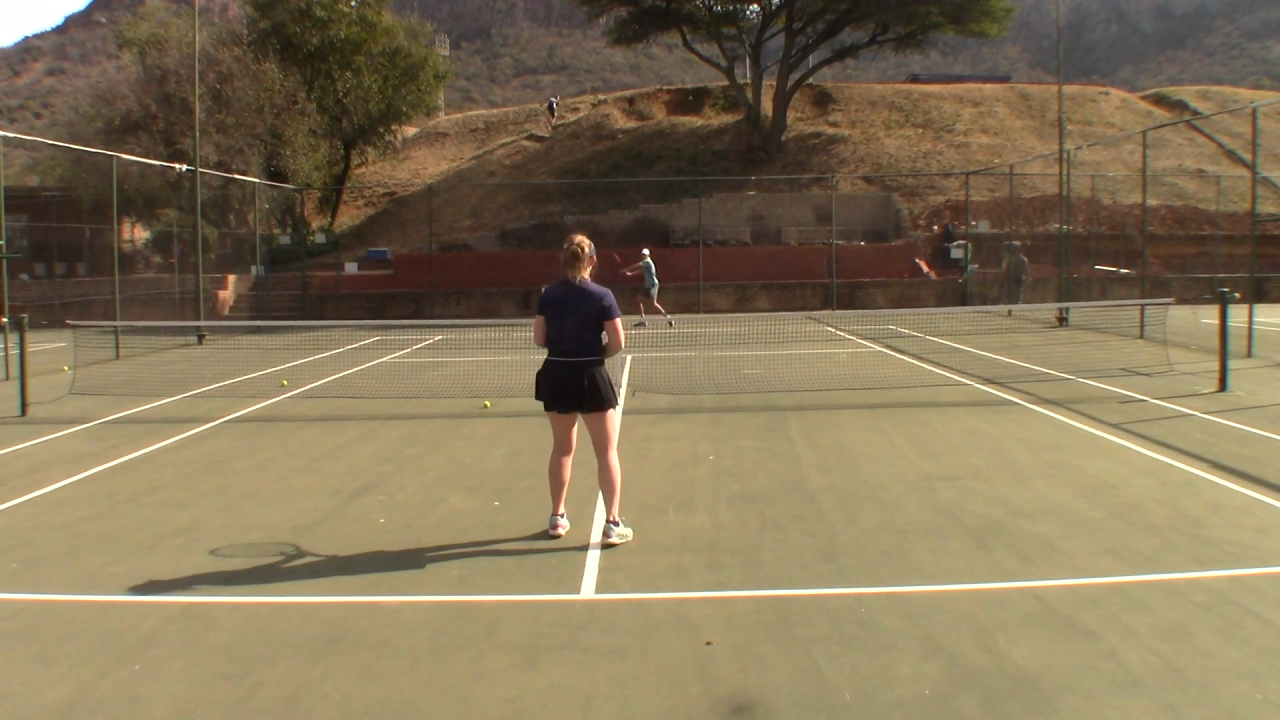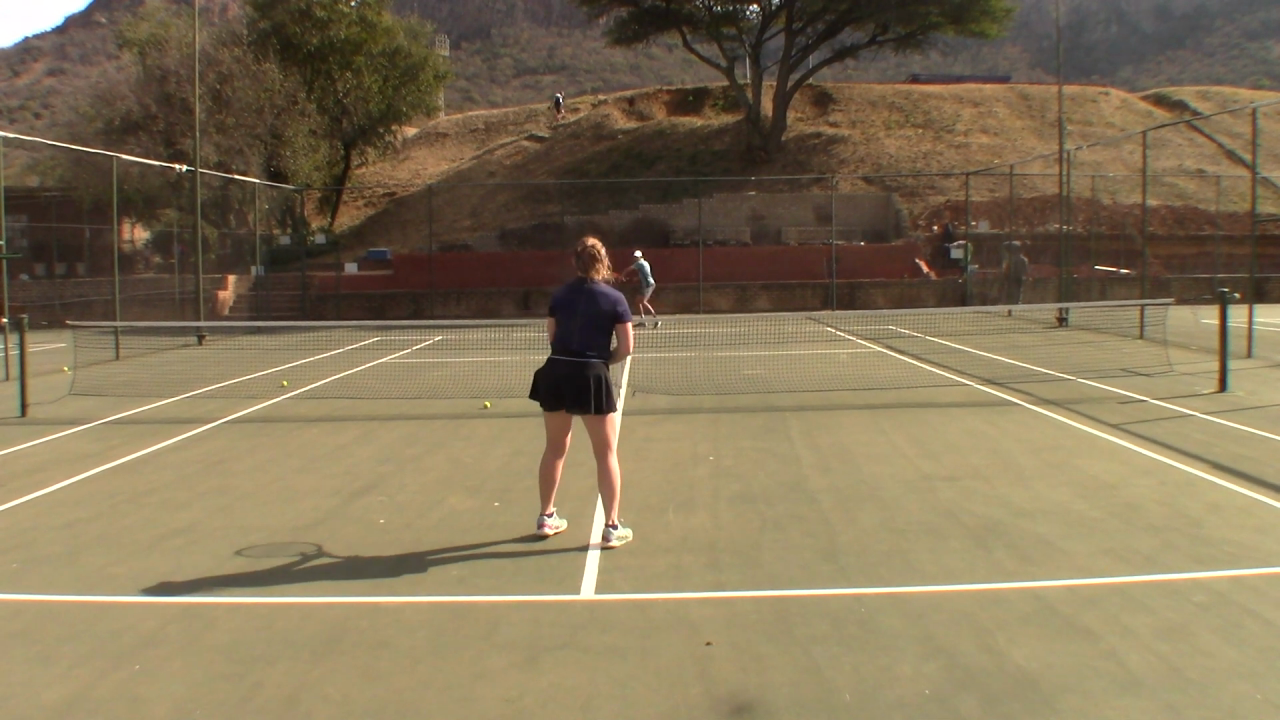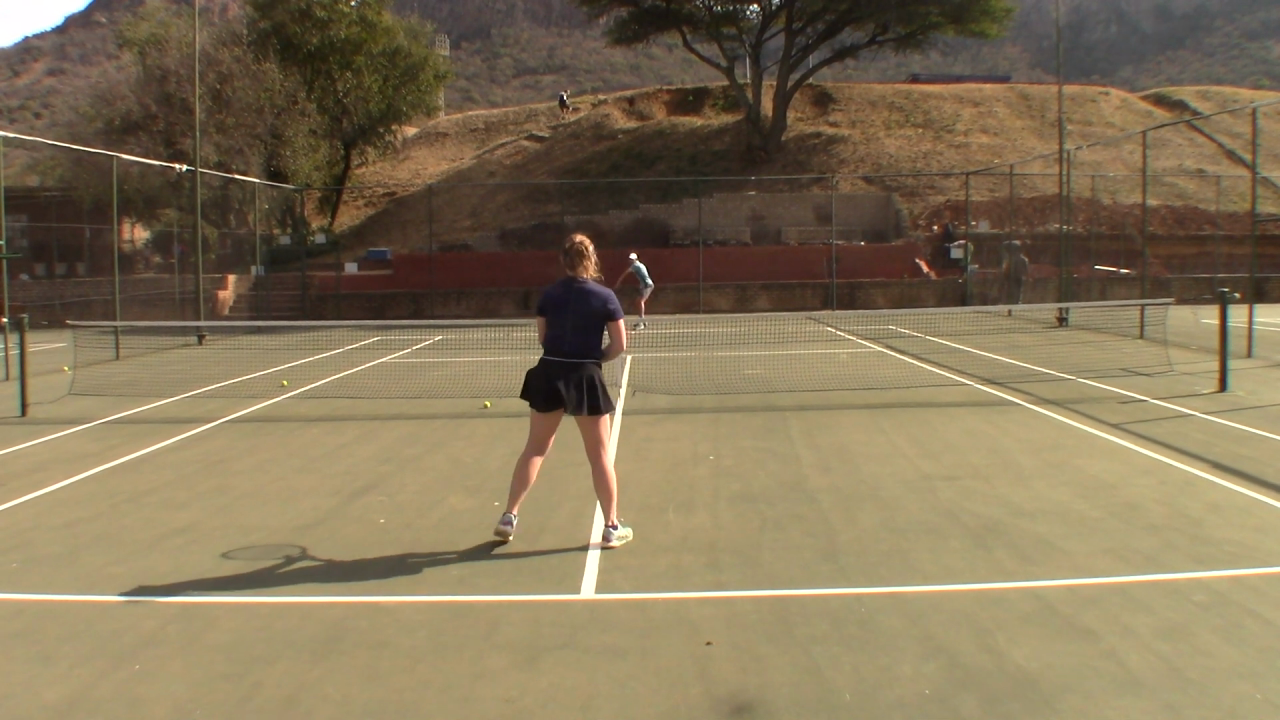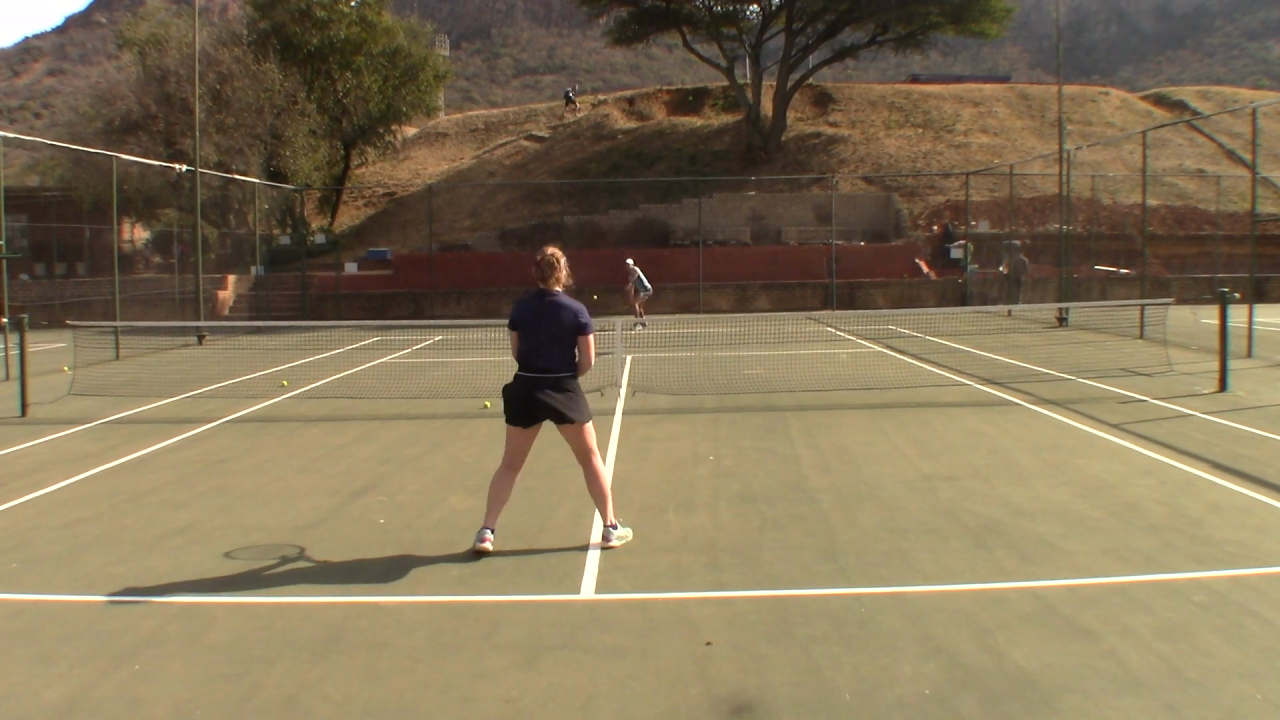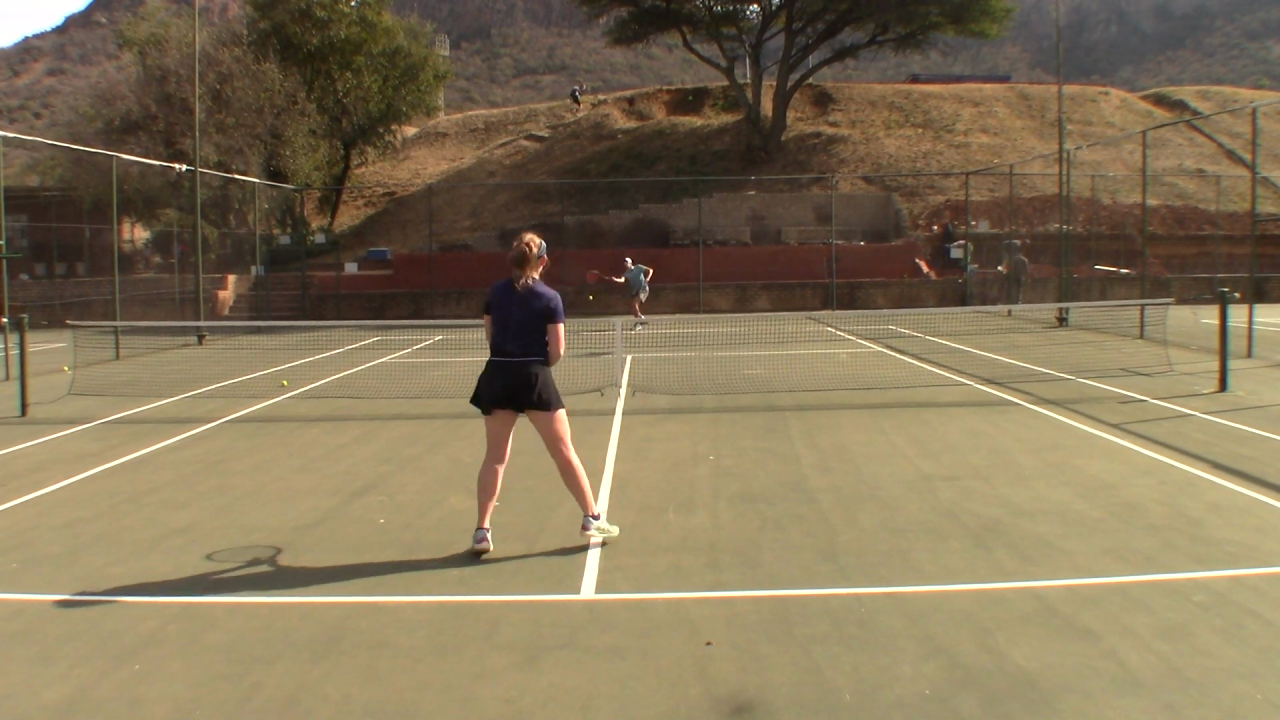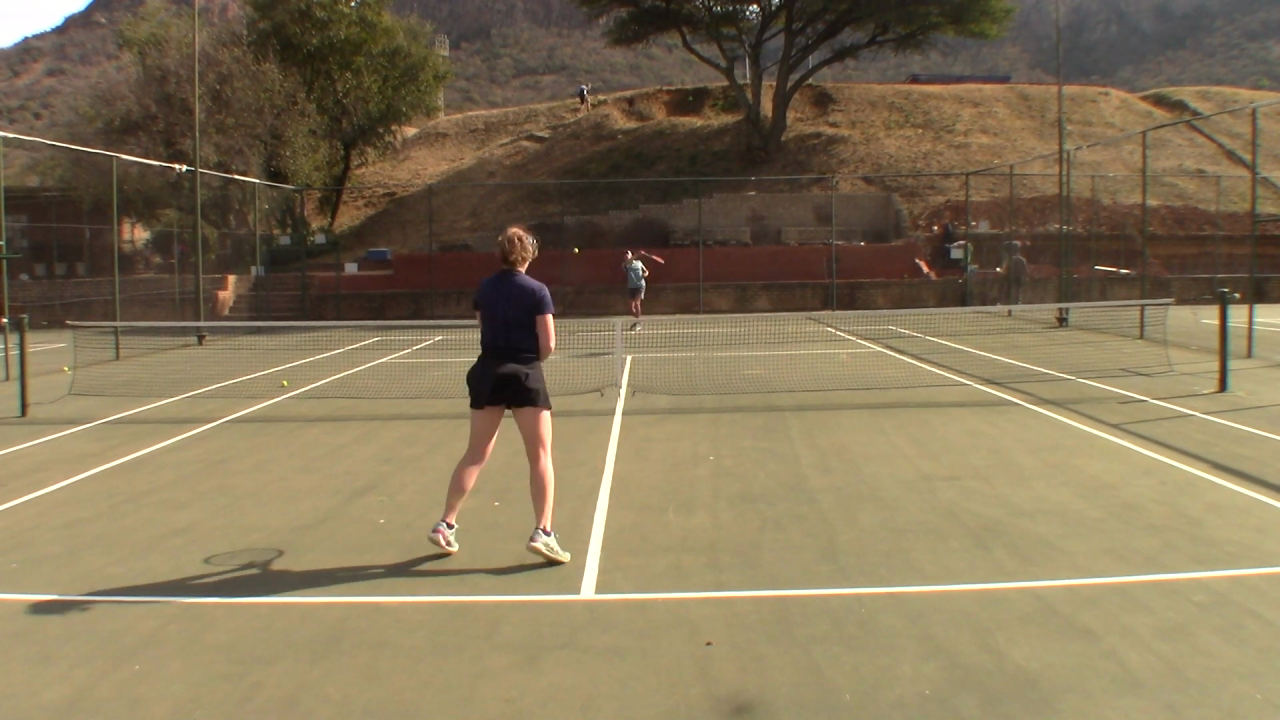
dt=0.2s
person 1, frame 1
left shoulder: (549, 295)
right shoulder: (601, 296)
left elbow: (539, 340)
right elbow: (617, 344)
right wrist: (593, 353)
left hip: (555, 374)
right hip: (590, 376)
left knee: (562, 447)
right knee: (606, 451)
left ankle: (557, 517)
right ankle: (612, 524)
person 1, frame 2
left shoulder: (561, 295)
right shoulder: (614, 298)
left elbow: (552, 338)
right elbow: (626, 348)
left hip: (556, 374)
right hip: (592, 378)
left knee: (554, 449)
right knee: (606, 454)
left ankle: (546, 517)
right ankle: (612, 528)
person 1, frame 3
left shoulder: (549, 294)
right shoulder: (604, 296)
left elbow: (542, 338)
right elbow: (619, 345)
left hip: (548, 374)
right hip: (585, 378)
left knee: (535, 450)
right knee: (600, 455)
left ankle: (509, 517)
right ankle: (612, 527)
person 1, frame 4
left shoulder: (521, 307)
right shoulder: (575, 310)
left elbow: (517, 352)
right elbow: (587, 361)
left hip: (525, 388)
right hip: (562, 390)
left knee: (510, 465)
right knee: (590, 459)
left ankle: (486, 531)
right ankle: (611, 527)
person 1, frame 5
left shoulder: (496, 292)
right shoulder: (549, 297)
left elbow: (490, 335)
right elbow: (557, 351)
left hip: (497, 374)
right hip: (534, 377)
left knee: (495, 457)
right knee: (563, 453)
left ankle: (482, 530)
right ankle: (592, 518)
person 1, frame 6
left shoulder: (486, 288)
right shoulder: (536, 291)
left elbow: (484, 328)
right elbow: (548, 344)
left hip: (488, 370)
right hip: (524, 374)
left knee: (476, 456)
right knee: (541, 457)
left ankle: (445, 525)
right ankle: (542, 533)
